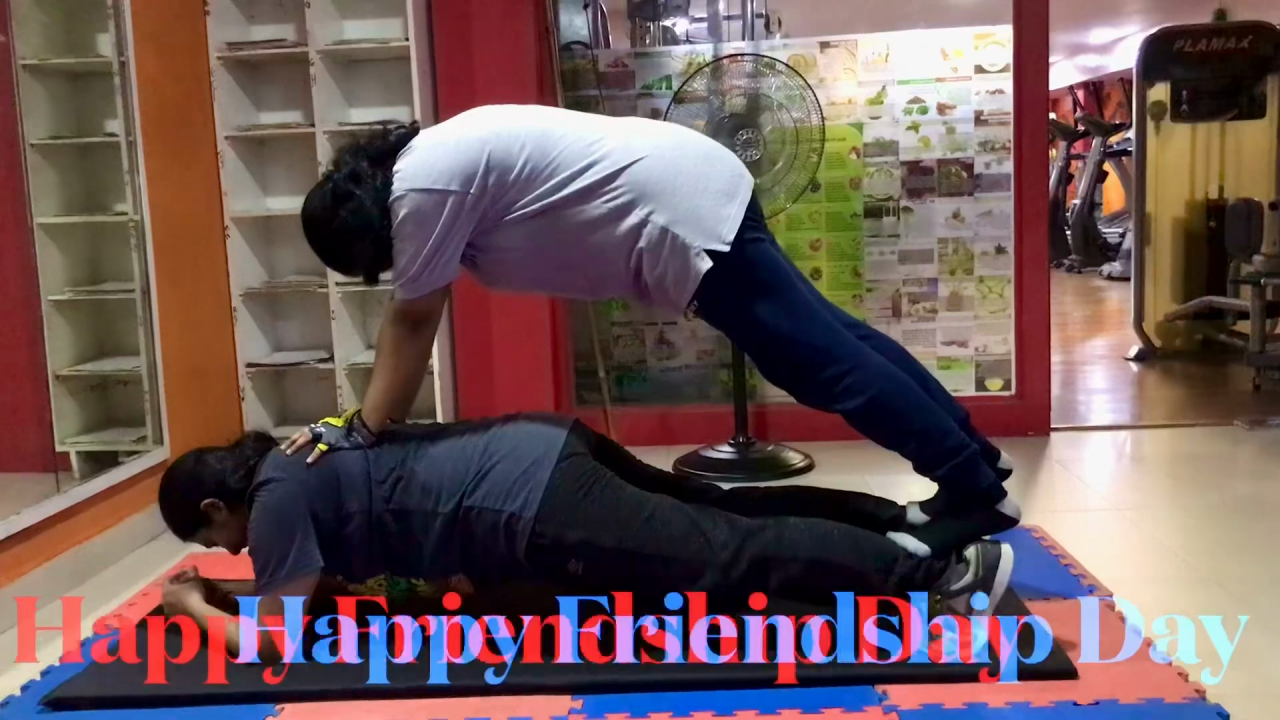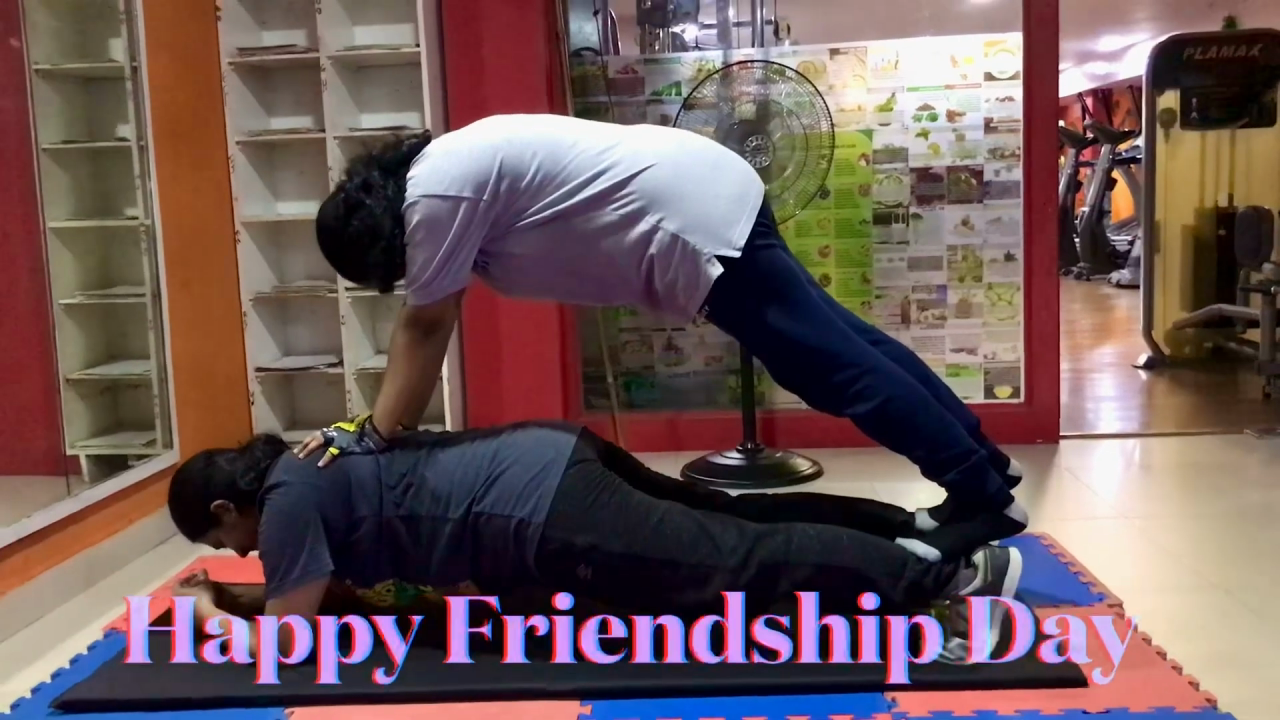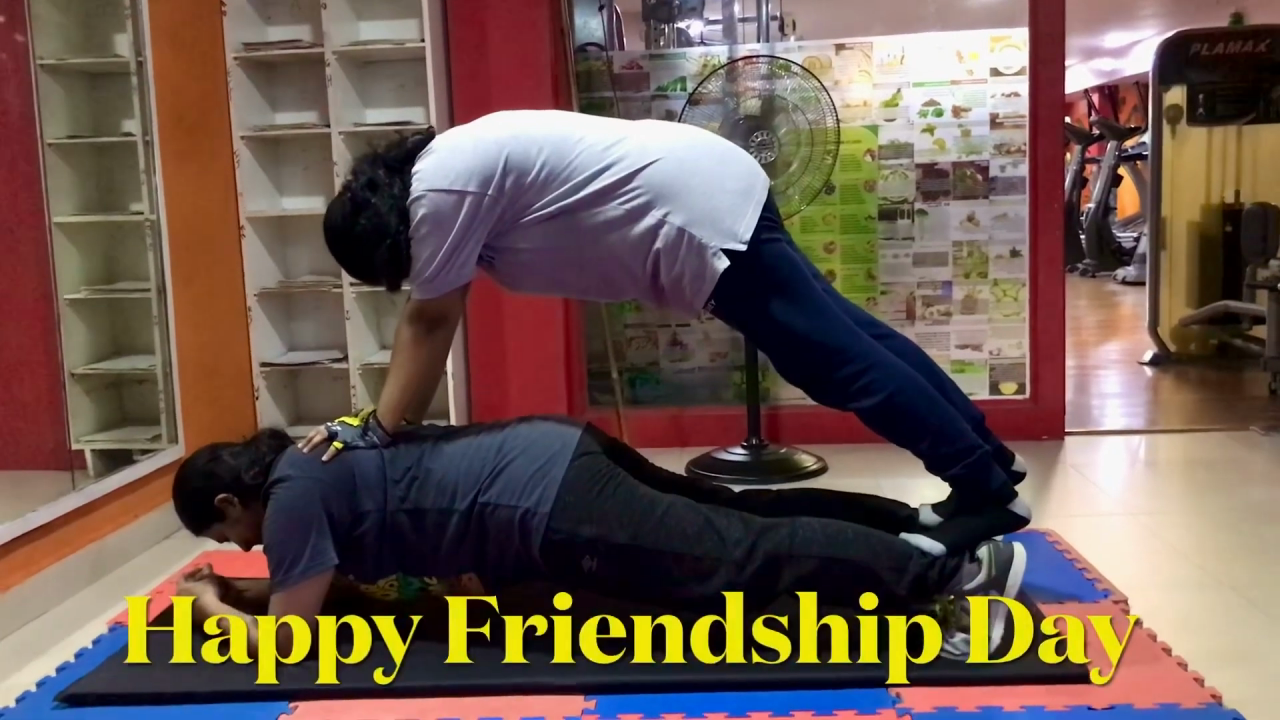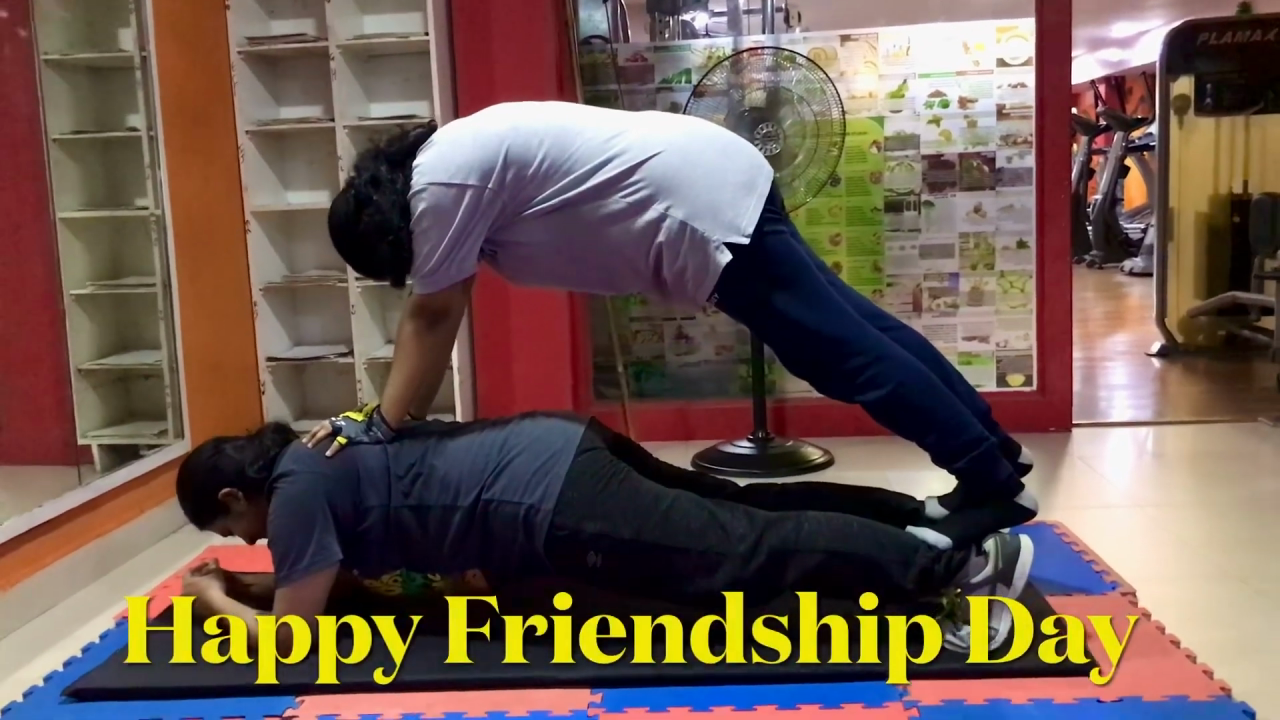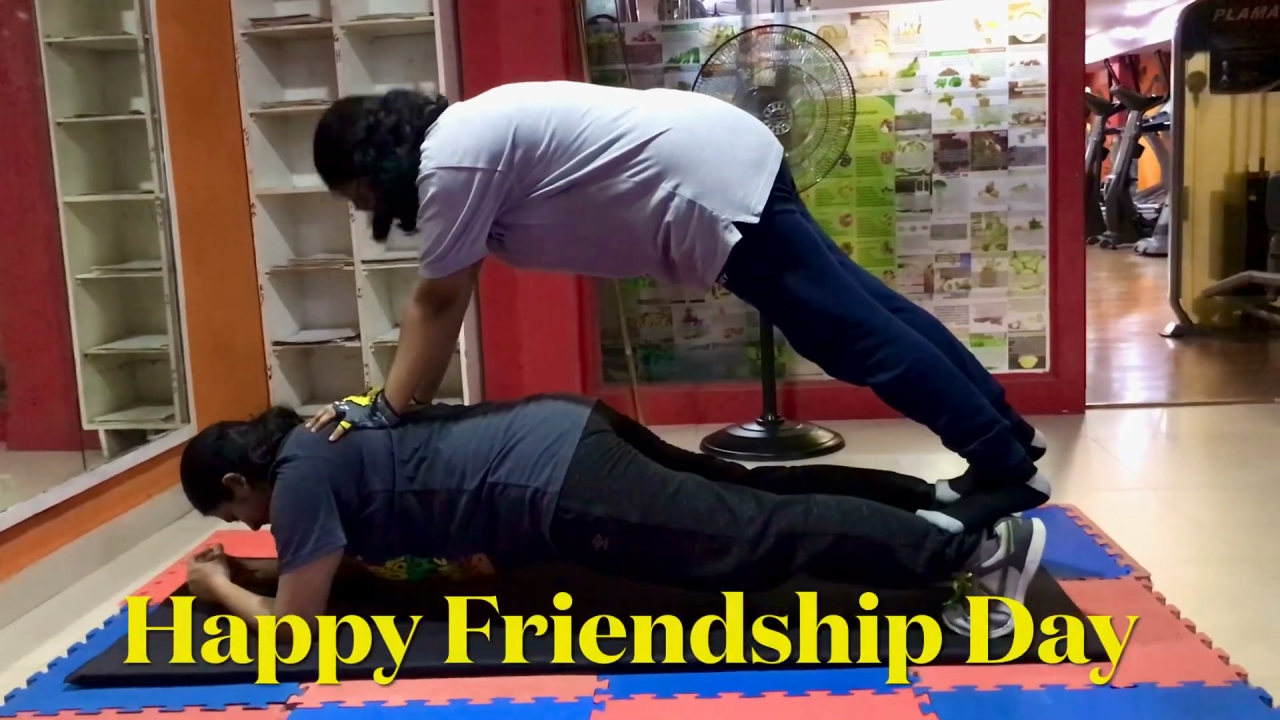
dt=0.7s
person 1, frame 1
left shoulder: (276, 499)
right shoulder: (295, 465)
left elbow: (272, 640)
right elbow: (336, 568)
left wrist: (195, 604)
right wrist: (294, 583)
left hip: (533, 508)
right hip: (536, 454)
left knee: (732, 562)
right knee: (724, 517)
left ankle: (946, 569)
right ankle: (908, 525)
person 1, frame 2
left shoulder: (287, 507)
right shoulder: (303, 469)
right elbow: (325, 581)
left wrist: (207, 615)
right wrist: (255, 588)
left hip: (540, 520)
right hip: (547, 463)
left knee: (741, 568)
right knee: (737, 525)
left ankle: (952, 580)
right ankle: (919, 537)
person 1, frame 3
left shoulder: (293, 496)
right shoulder: (312, 462)
left elbow: (288, 639)
right elbow: (356, 568)
left wrist: (213, 608)
right wrist: (286, 575)
left hip: (547, 505)
right hip: (551, 455)
left knee: (744, 560)
right knee: (736, 517)
left ankle: (957, 568)
right ankle: (925, 531)
person 1, frame 4
left shoulder: (297, 491)
right shoulder: (318, 456)
left elbow: (292, 636)
right elbow: (334, 570)
left wrist: (216, 600)
right wrist: (273, 578)
left hip: (551, 505)
right hip: (553, 450)
left knee: (751, 555)
right knee: (743, 513)
left ankle: (964, 562)
right ankle: (928, 522)
person 1, frame 5
left shoulder: (300, 476)
right shoulder: (321, 441)
left elbow: (296, 621)
right elbow: (333, 557)
left wrist: (221, 586)
right wrist: (276, 560)
left hip: (560, 487)
right hip: (561, 435)
left knee: (763, 539)
right knee: (753, 498)
left ankle: (978, 546)
right ankle: (937, 503)
person 2, frame 1
left shoulder: (421, 185)
right shoulder: (439, 162)
left elbow: (411, 320)
right elbow: (415, 318)
left wrist: (360, 433)
right wrist: (368, 424)
left hip: (681, 213)
right hip: (696, 185)
left knee: (826, 364)
right knee: (830, 340)
left ankle: (975, 492)
right ankle: (975, 458)
person 2, frame 2
left shoulder: (434, 191)
right shoulder: (451, 170)
left elbow: (425, 327)
right elbow: (428, 325)
left wrist: (371, 438)
right wrist: (378, 431)
left hip: (695, 219)
right hip: (709, 192)
left knee: (838, 367)
right knee: (844, 344)
left ankle: (984, 495)
right ankle: (984, 465)
person 2, frame 3
left shoulder: (440, 187)
right shoulder: (457, 166)
left elbow: (428, 321)
right elbow: (432, 319)
left wrist: (376, 434)
right wrist: (381, 424)
left hip: (701, 213)
right hip: (714, 189)
left knee: (843, 364)
right knee: (850, 338)
left ankle: (988, 490)
right ankle: (989, 462)
person 2, frame 4
left shoulder: (440, 180)
right shoulder: (459, 159)
left elbow: (431, 317)
right elbow: (437, 314)
left wrist: (380, 430)
right wrist: (386, 421)
left hip: (702, 206)
right hip: (717, 179)
left knee: (849, 355)
right knee: (855, 331)
left ankle: (995, 483)
right ankle: (996, 453)
person 2, frame 5
left shoulder: (449, 158)
right shoulder: (465, 134)
left elbow: (438, 301)
right elbow: (442, 298)
left wrist: (383, 413)
right wrist: (388, 406)
left hip: (712, 184)
right hip: (725, 158)
left knee: (860, 336)
right knee: (868, 312)
left ankle: (1007, 467)
right ankle: (1008, 434)
